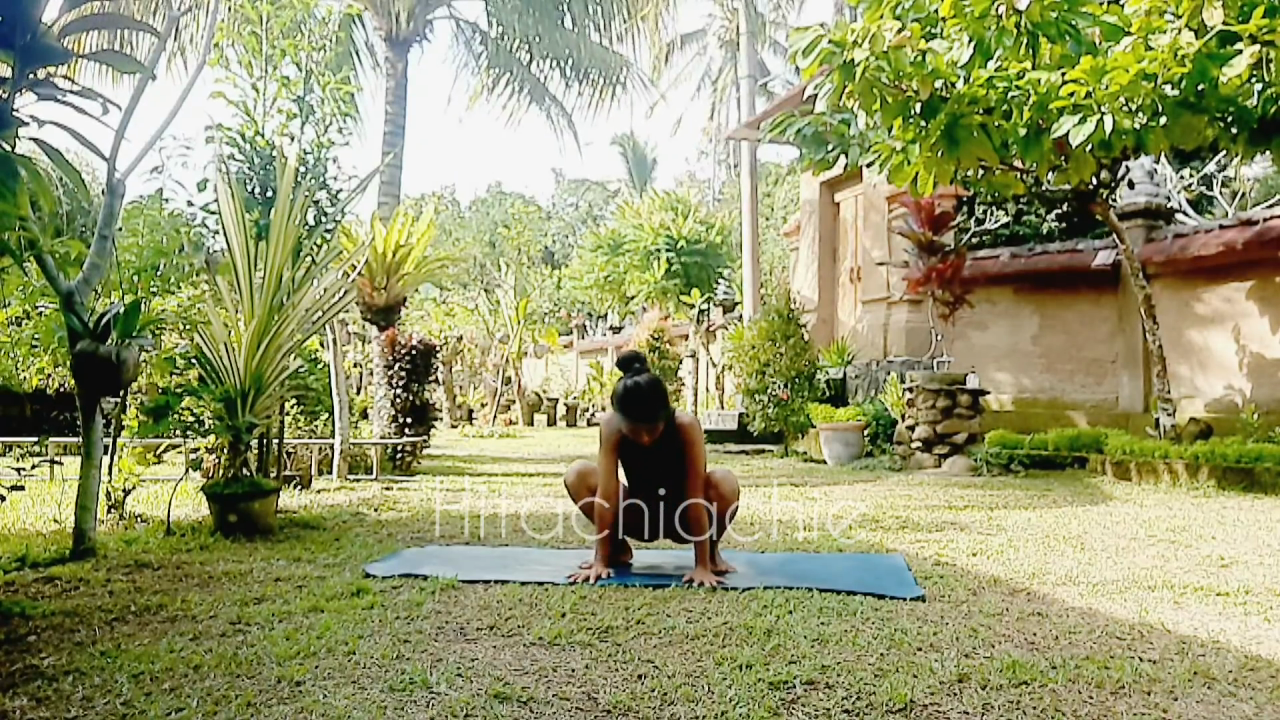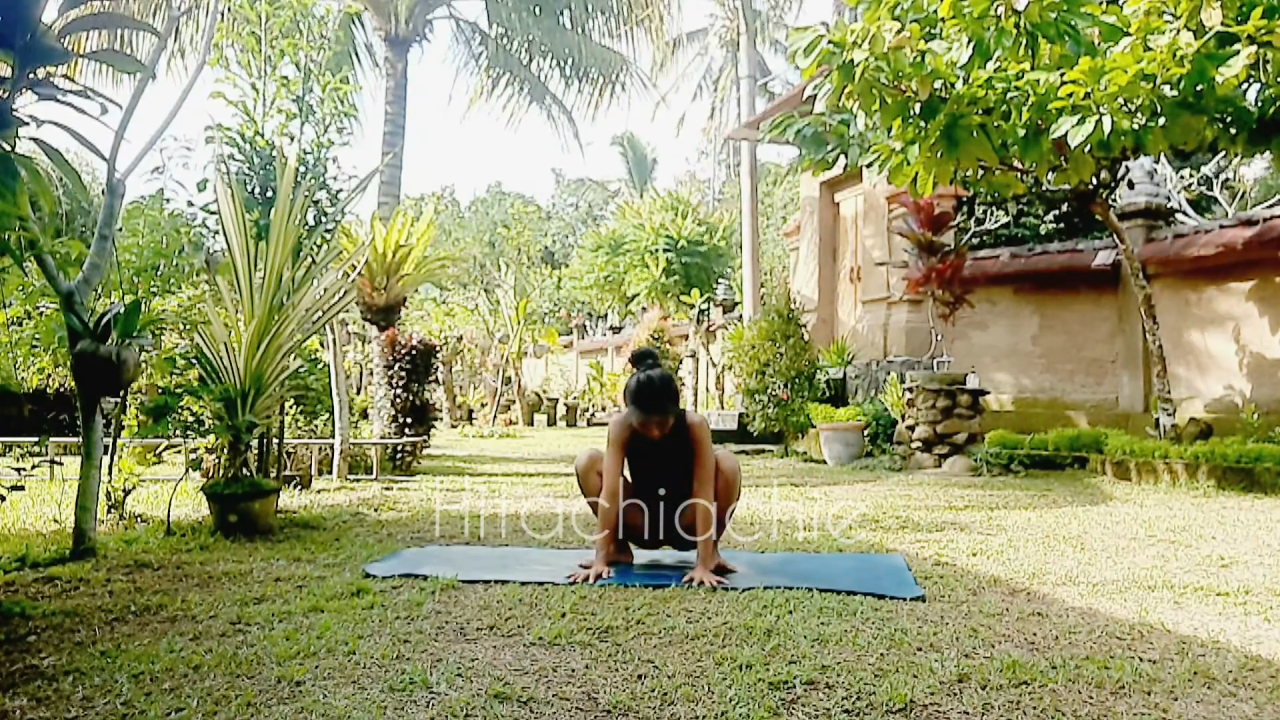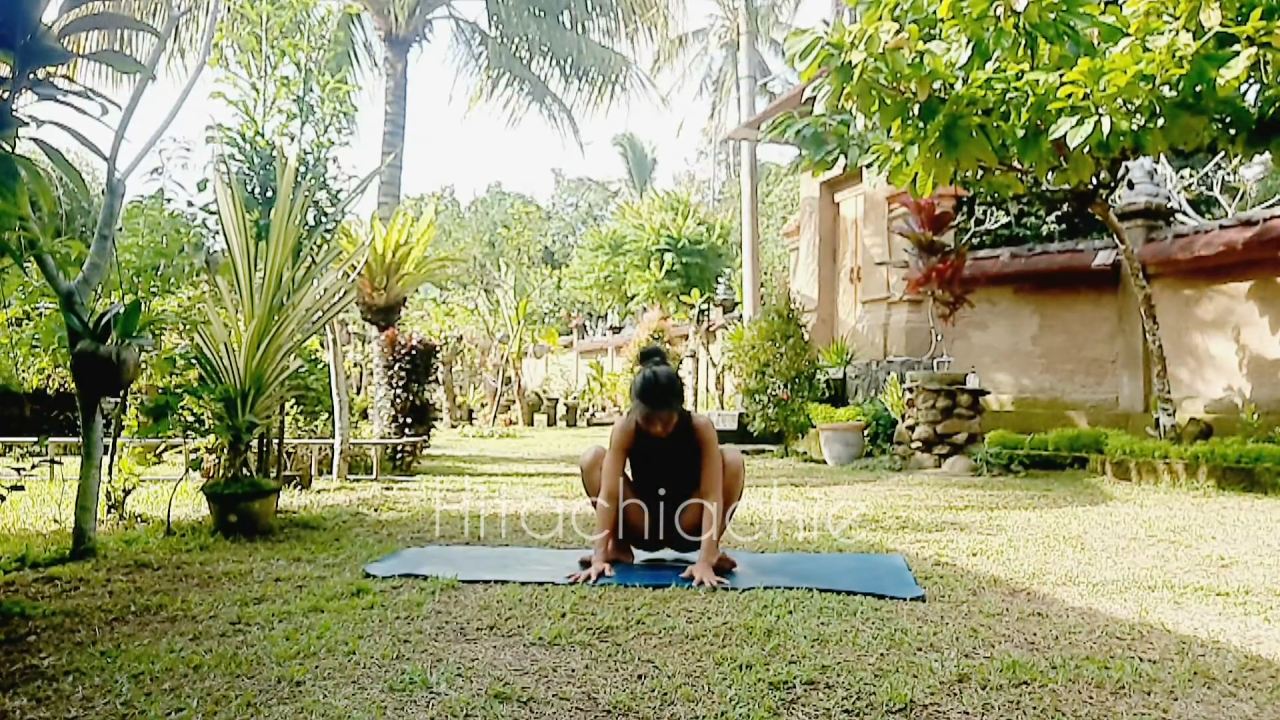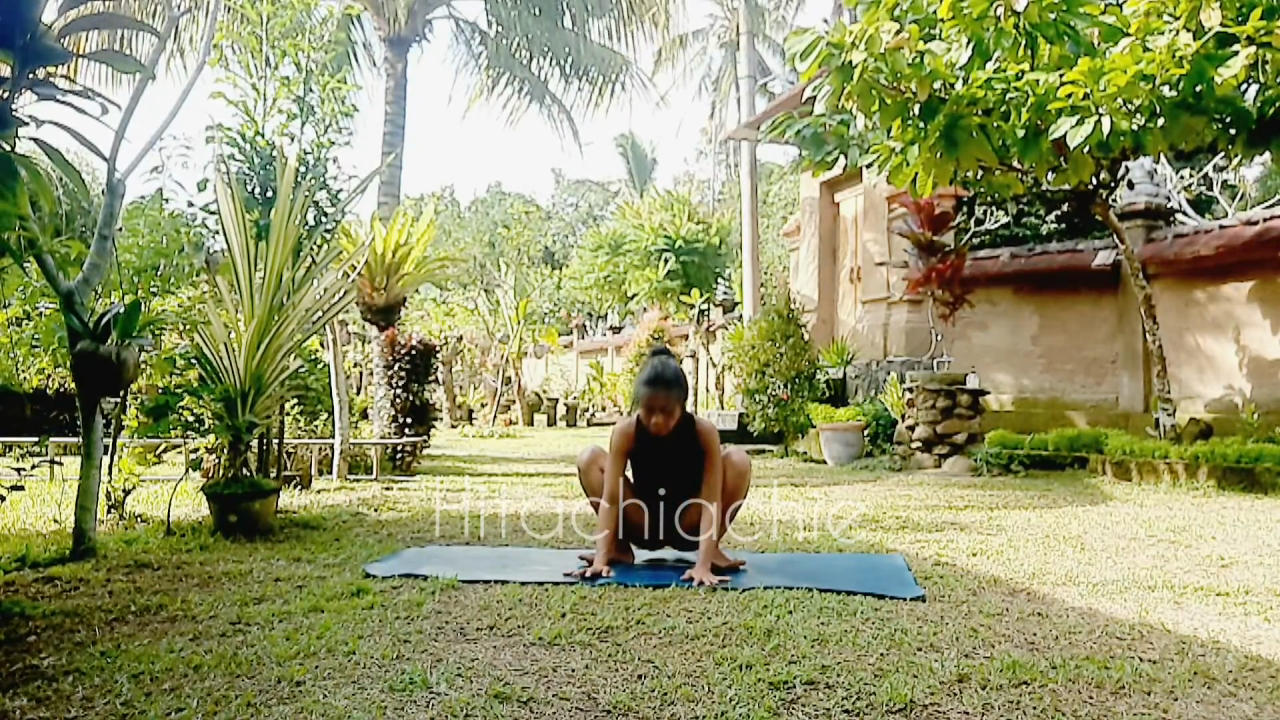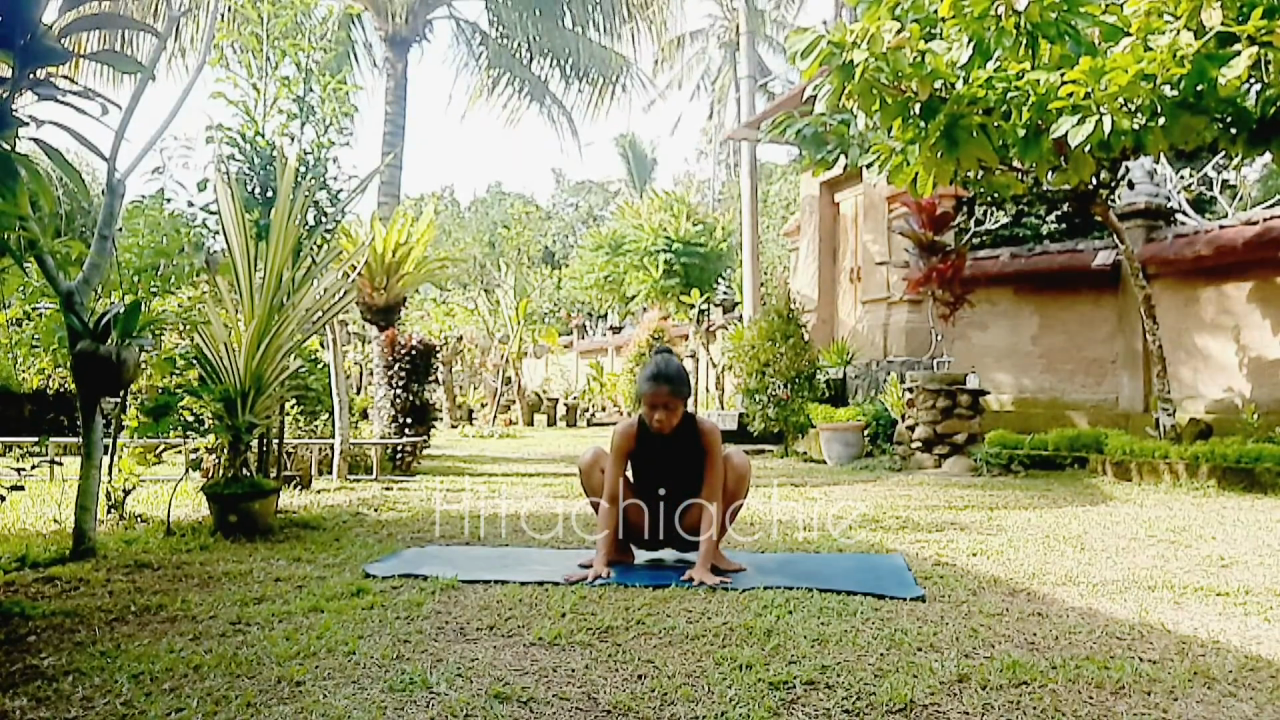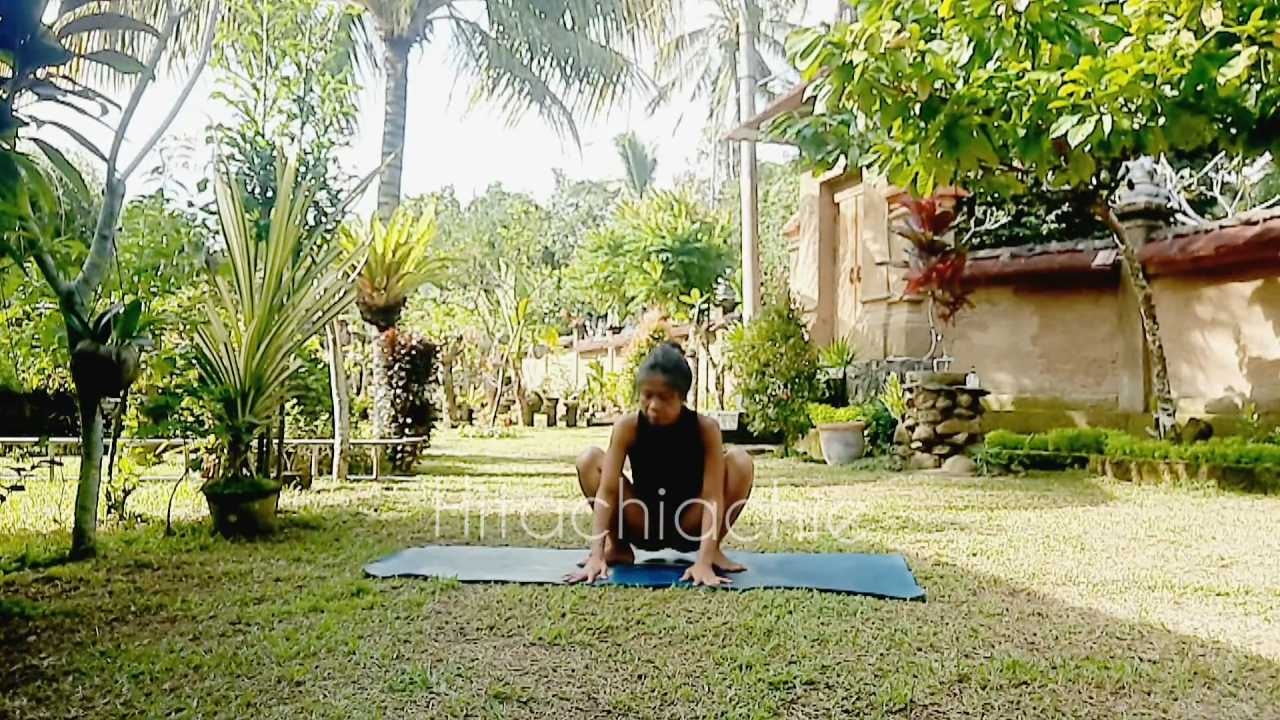
dt=0.5s
person 1, frame 1
left shoulder: (686, 426)
right shoulder: (611, 425)
left elbow: (696, 496)
right elbow: (606, 495)
left wrist: (702, 566)
right wrist: (600, 560)
left hip: (682, 517)
right hip: (641, 517)
left knee: (724, 484)
right knee: (577, 475)
left ankle: (711, 552)
right ankle: (617, 548)
person 1, frame 2
left shoulder: (694, 425)
right shoulder: (621, 425)
left elbow: (704, 495)
right elbow: (610, 492)
left wrist: (703, 564)
right wrist: (601, 558)
left hip: (685, 526)
right hip: (643, 526)
left knee: (726, 463)
right knee: (588, 462)
left ankle: (711, 550)
right ankle: (619, 548)
person 1, frame 3
left shoulder: (701, 428)
right shoulder: (625, 429)
left elbow: (712, 497)
right elbow: (608, 495)
left wrist: (705, 562)
right wrist: (599, 556)
left hip: (686, 529)
right hip: (643, 528)
left knee: (732, 460)
right knee: (593, 458)
left ankle: (712, 550)
right ankle: (619, 546)
person 1, frame 4
left shoulder: (703, 431)
right shoulder: (626, 431)
left elbow: (711, 501)
right elbow: (610, 498)
left wrist: (703, 565)
right wrist: (600, 558)
left hip: (688, 527)
right hip: (643, 526)
left knee: (738, 461)
right knee: (589, 459)
left ankle: (712, 549)
right ankle: (619, 547)
person 1, frame 5
left shoulder: (706, 432)
right shoulder: (627, 432)
left elbow: (711, 501)
right elbow: (610, 499)
left wrist: (703, 565)
right wrist: (601, 559)
left hip: (689, 528)
right hip: (643, 528)
left knee: (737, 462)
right knee: (591, 460)
left ankle: (712, 551)
right ankle: (619, 548)
person 1, frame 6
left shoulder: (706, 428)
right shoulder: (627, 426)
left elbow: (713, 498)
right elbow: (607, 490)
left wrist: (704, 562)
right wrist: (596, 555)
left hip: (689, 528)
right hip: (643, 525)
left knee: (740, 462)
right knee: (589, 460)
left ankle: (713, 550)
right ankle: (618, 546)
